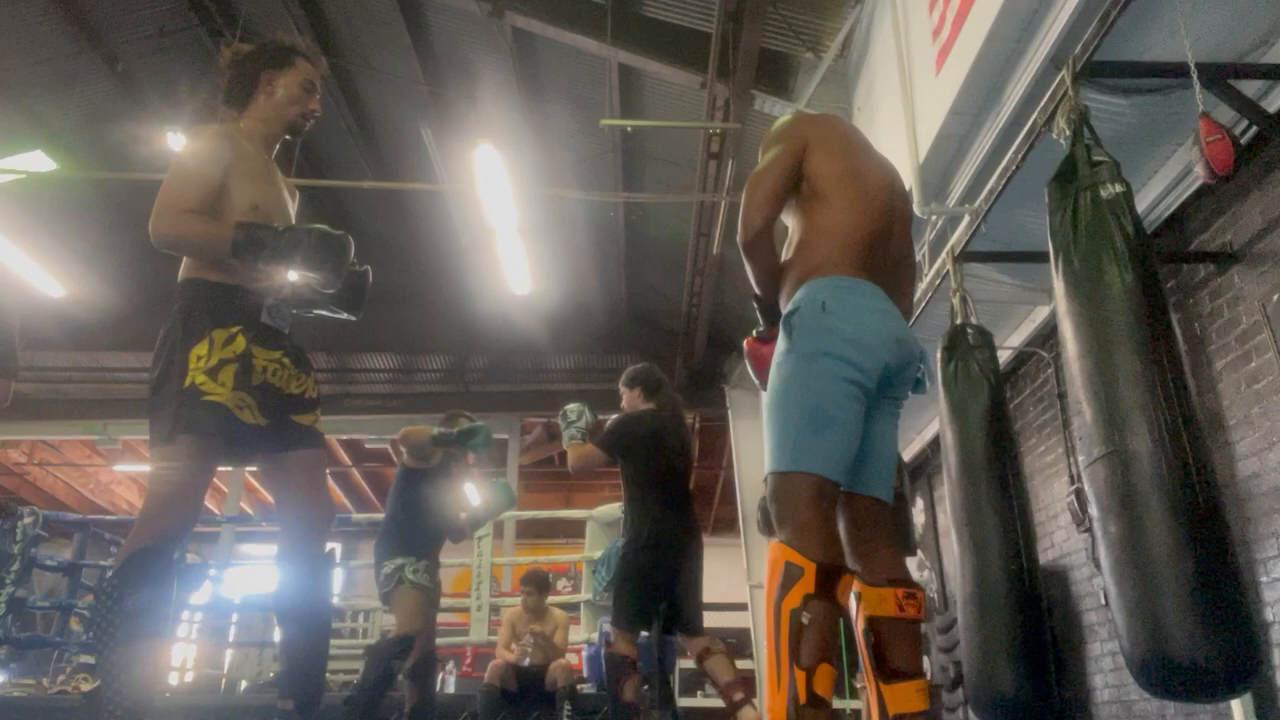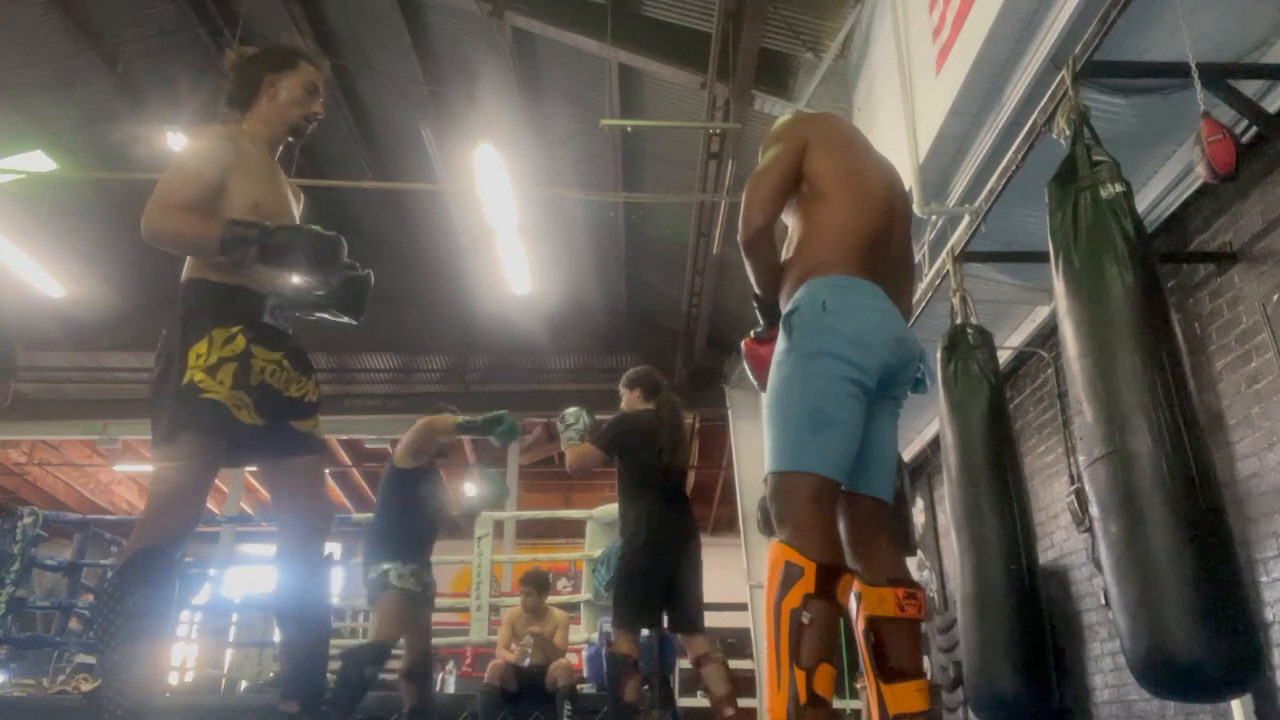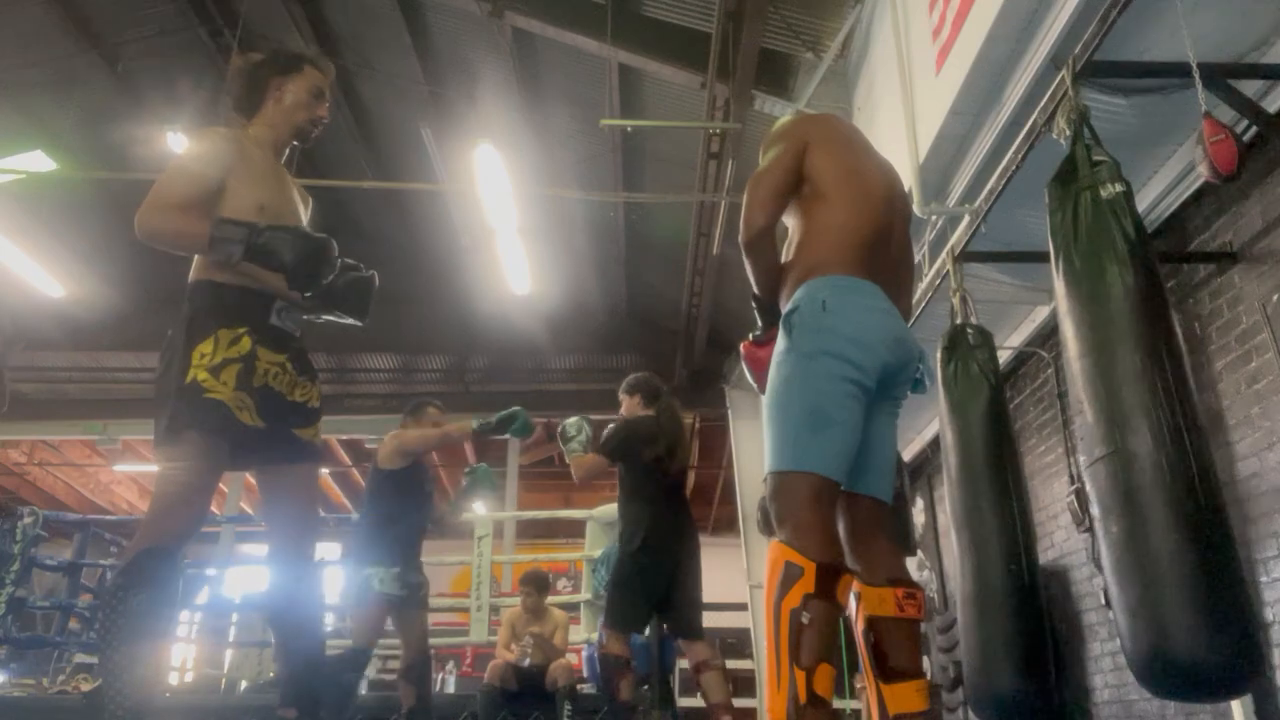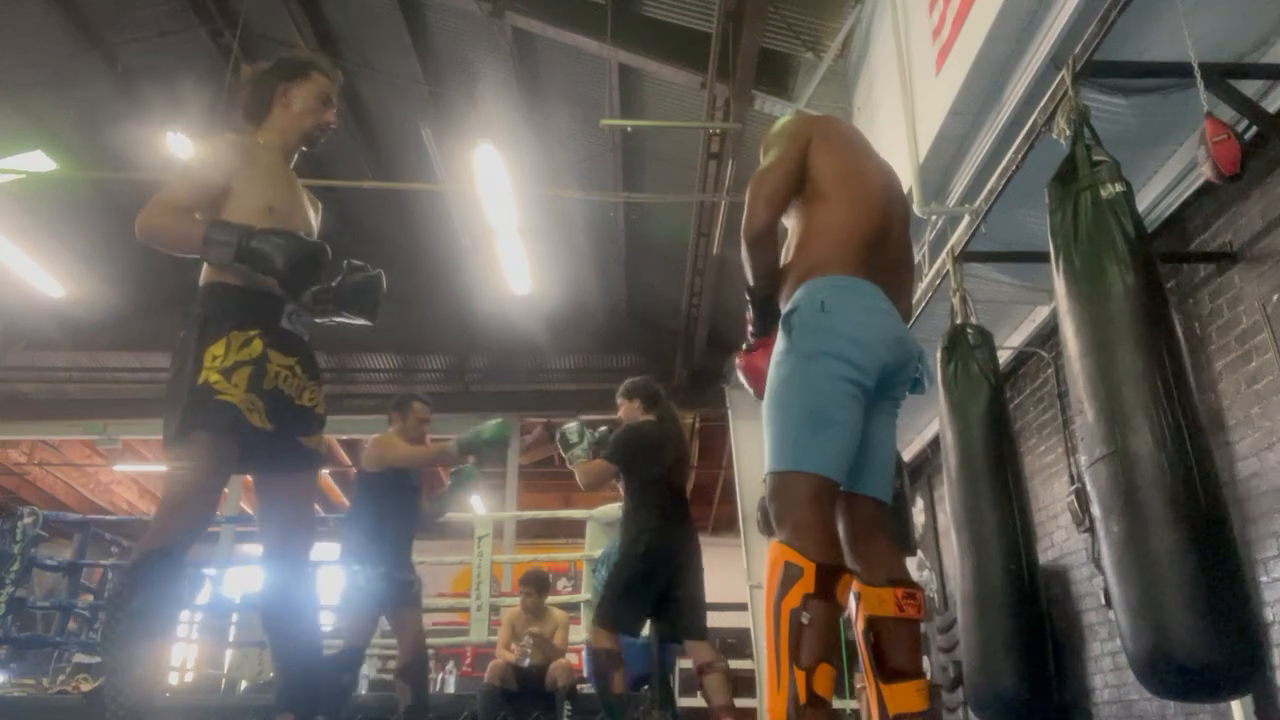
dt=0.1s
person 1, frame 1
left shoulder: (281, 185)
right shoulder: (216, 144)
right elbow: (168, 226)
left wrist: (321, 292)
right wrist: (285, 243)
left hip: (270, 350)
right hip: (212, 338)
left knee: (310, 515)
right knee: (170, 517)
person 1, frame 2
left shoulder: (285, 187)
right shoulder: (218, 145)
right elbow: (159, 222)
left wrist: (322, 295)
right wrist: (273, 242)
left hip: (273, 350)
right hip: (214, 338)
left knee: (307, 522)
right knee: (172, 516)
person 1, frame 3
left shoulder: (295, 193)
right shoulder: (223, 148)
right elbow: (152, 218)
left wrist: (331, 296)
right wrist: (257, 241)
left hip: (281, 356)
right hip: (221, 340)
left knee: (296, 534)
right knee: (177, 516)
person 1, frame 4
left shoulder: (304, 199)
right shoulder: (232, 153)
right elbow: (152, 221)
left wrist: (338, 298)
right wrist: (250, 244)
left hip: (288, 359)
right hip: (231, 343)
left knee: (292, 544)
right knee: (184, 516)
person 2, frame 1
left shoulder: (803, 129)
right shoulder: (888, 177)
left elbow: (753, 225)
left wrist: (770, 307)
left hip: (832, 316)
right hip: (888, 332)
left knee: (799, 508)
right knee: (867, 530)
person 2, frame 2
left shoulder: (803, 129)
right shoulder: (888, 179)
left elbow: (754, 224)
left wrist: (771, 307)
left hip: (831, 316)
right hip: (886, 331)
left knee: (799, 508)
right knee: (867, 530)
person 2, frame 3
left shoulder: (802, 129)
right shoulder: (886, 177)
left elbow: (755, 226)
left wrist: (769, 306)
left hip: (832, 316)
right hip: (886, 331)
left knee: (798, 509)
right knee: (867, 532)
person 2, frame 4
left shoulder: (803, 129)
right shoulder: (885, 178)
left elbow: (757, 224)
left wrist: (763, 305)
left hip: (831, 315)
right hip: (885, 330)
left knee: (798, 507)
right knee: (867, 531)
person 3, frame 1
left shoulder: (631, 424)
right shoulder: (675, 426)
left elbow: (577, 463)
left wrist: (572, 428)
left hip: (649, 539)
right hip: (685, 537)
left knee: (623, 633)
right knee: (690, 631)
person 3, frame 2
left shoulder: (626, 423)
right shoulder: (673, 427)
left elbow: (575, 463)
left wrist: (570, 431)
left hip: (647, 538)
right hip: (683, 536)
left knee: (624, 632)
right knee: (692, 632)
person 3, frame 3
left shoulder: (630, 429)
right shoulder: (673, 432)
left elbow: (582, 474)
left wrist: (573, 443)
left hip: (645, 542)
right hip: (682, 542)
left knee: (615, 634)
right knee: (692, 638)
person 3, frame 4
left shoulder: (632, 434)
right shoulder: (672, 438)
left elbow: (589, 480)
left wrist: (574, 448)
right wrist: (605, 453)
left hip: (647, 546)
right hip: (682, 546)
left knee: (603, 632)
right knee: (696, 639)
person 4, frame 1
left shoulder: (449, 479)
right shoulder: (427, 455)
left elbow: (455, 532)
right elbow: (407, 436)
left wrist: (489, 508)
right wrist: (447, 436)
left hip: (423, 563)
right hip: (400, 556)
left knee: (424, 650)
right knee: (409, 632)
person 4, frame 2
left shoulder: (433, 474)
right shoulder: (416, 449)
left elbow: (446, 520)
right elbow: (429, 424)
right wrist: (480, 423)
left hip: (417, 564)
right hip: (389, 559)
left knee: (420, 651)
right knee: (384, 639)
person 4, frame 3
left shoulder: (420, 470)
right shoulder: (398, 443)
left elbow: (440, 516)
right elbow: (446, 435)
left wrist: (470, 491)
right wrist: (496, 424)
left hip: (407, 566)
right hip: (376, 563)
left knee: (418, 651)
right knee: (362, 647)
person 4, frame 4
left shoulder: (411, 466)
right shoulder: (382, 445)
left elbow: (427, 513)
right elbow: (426, 457)
left wrist: (456, 487)
right wrist: (473, 442)
left hip: (398, 564)
right hip: (367, 563)
left knee: (414, 650)
right knee: (354, 646)
